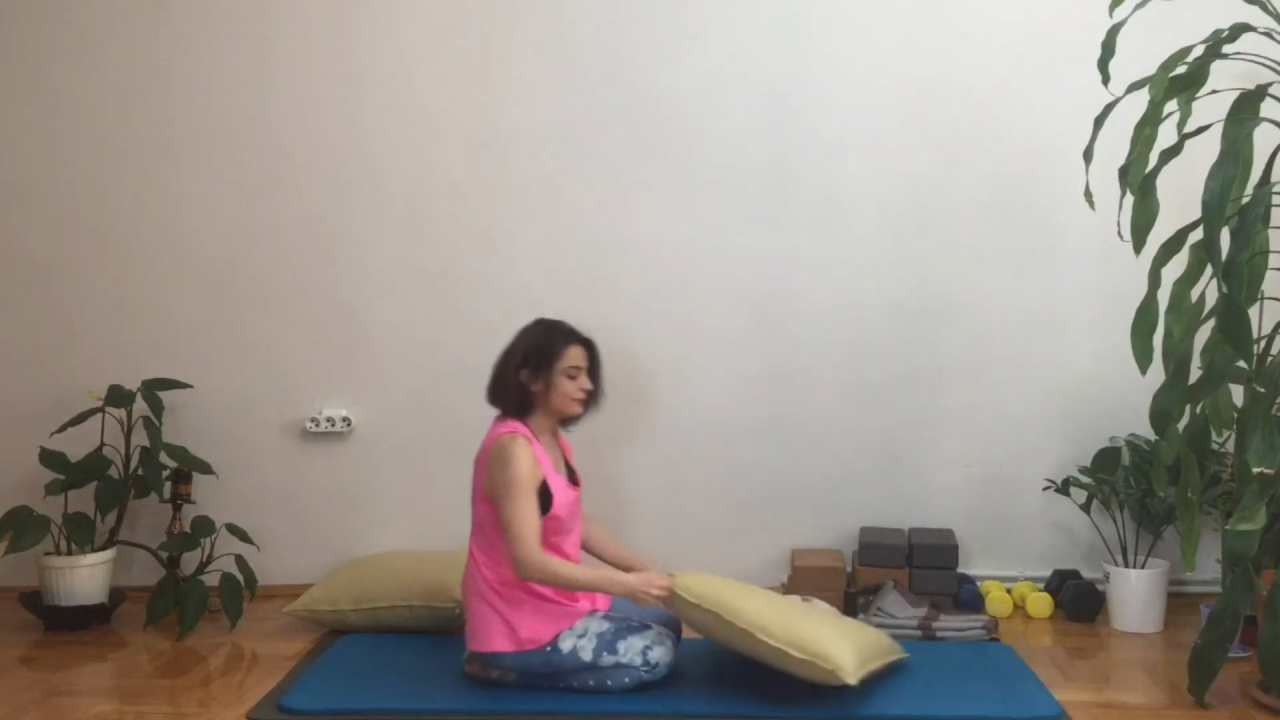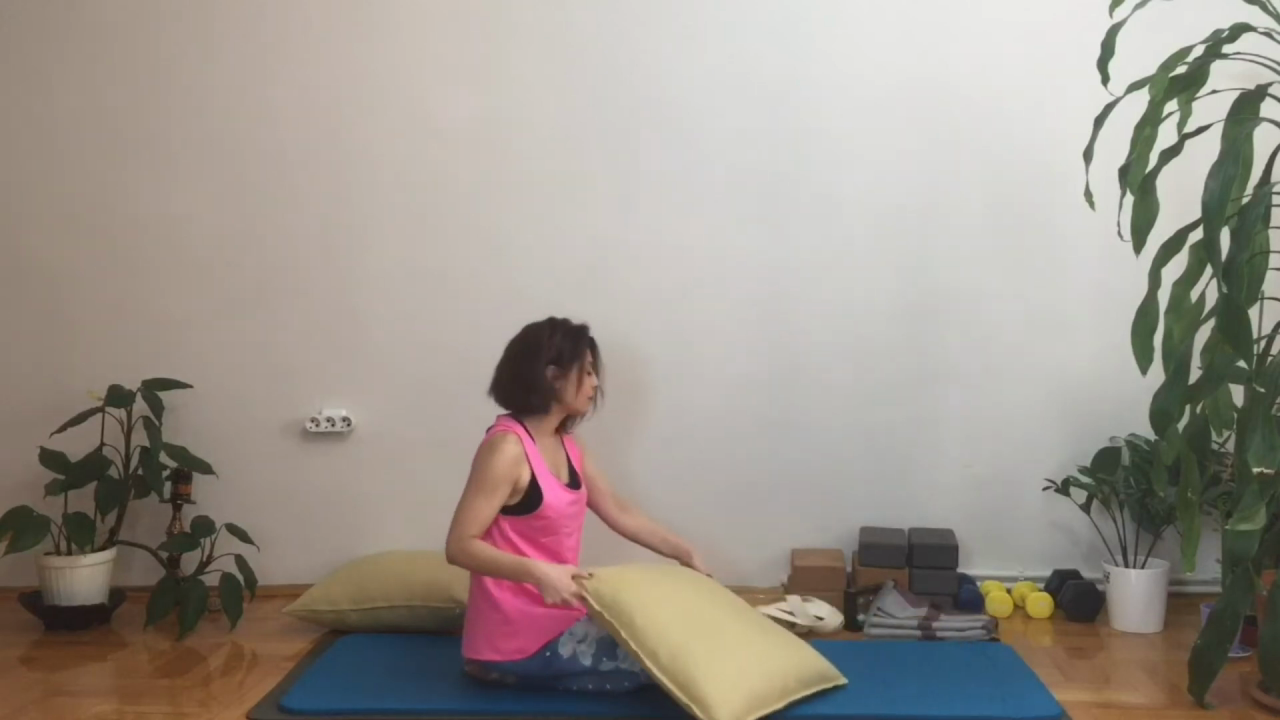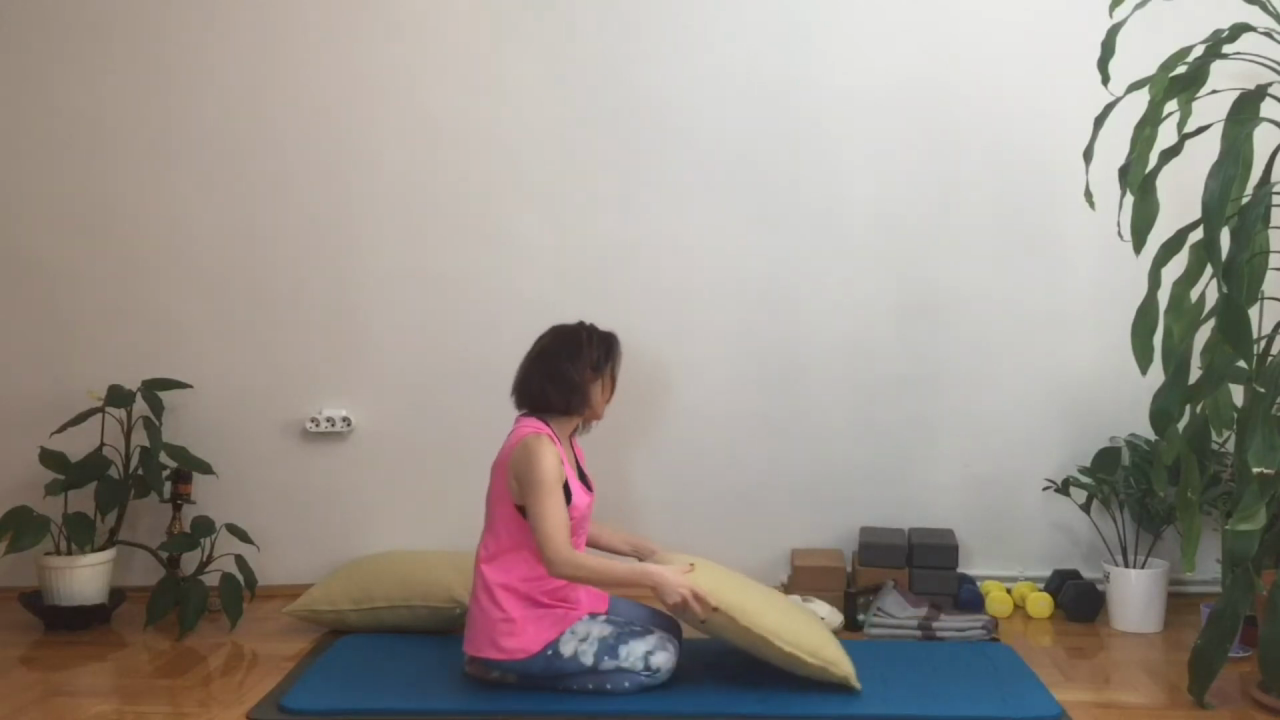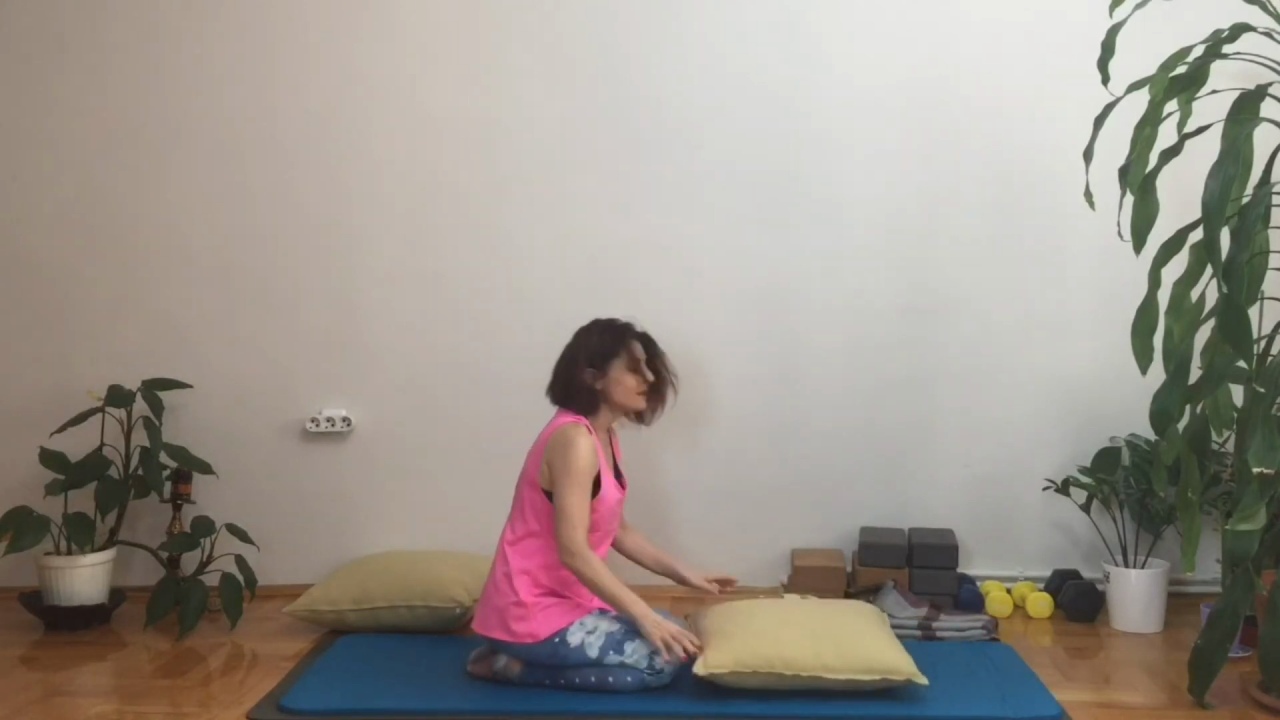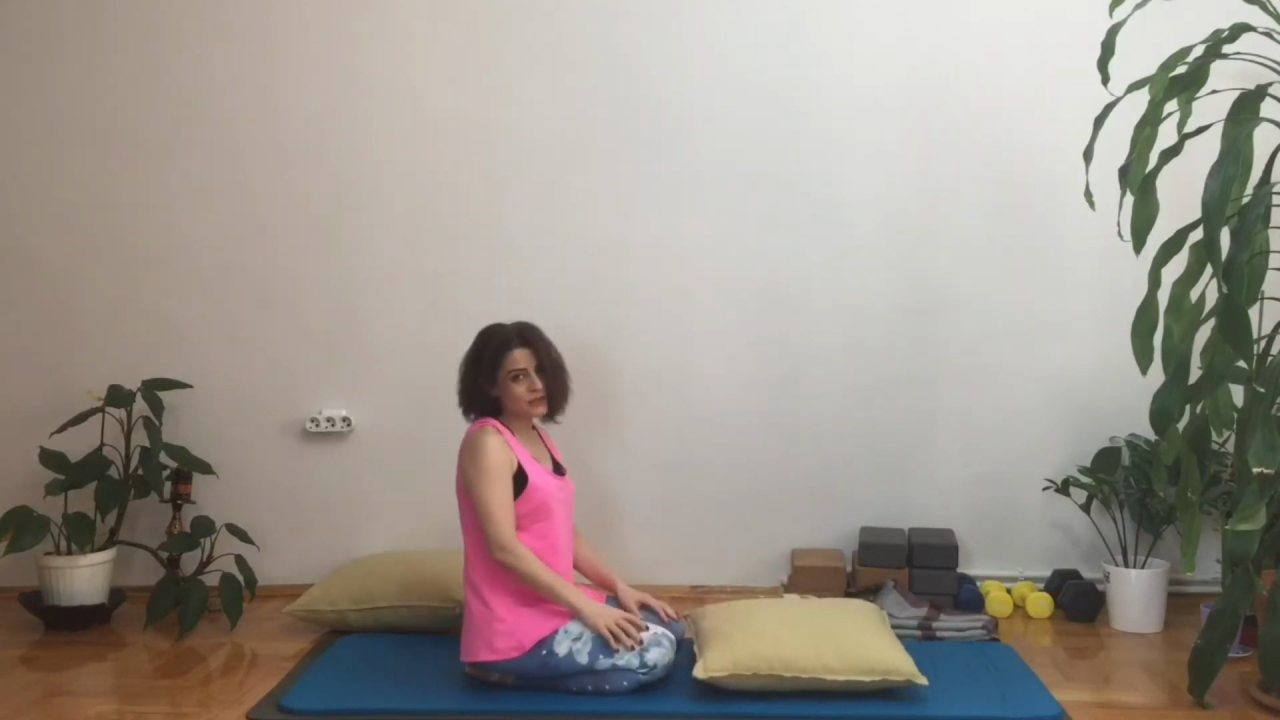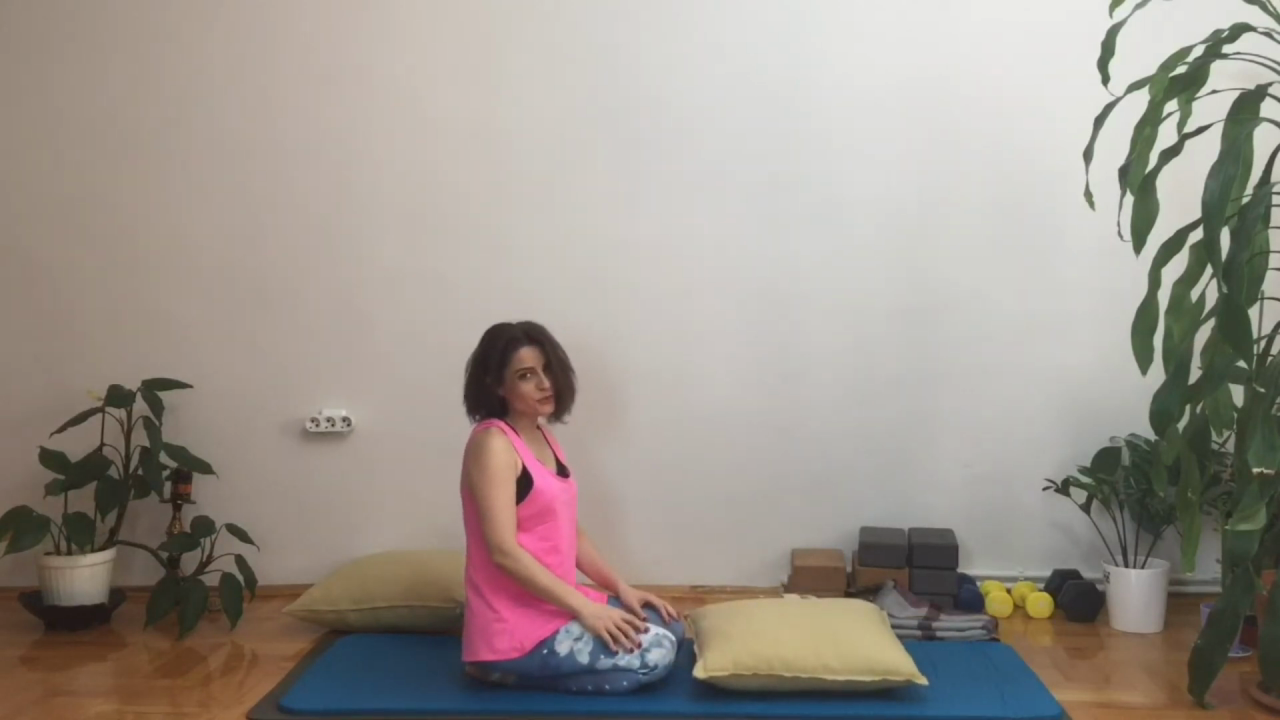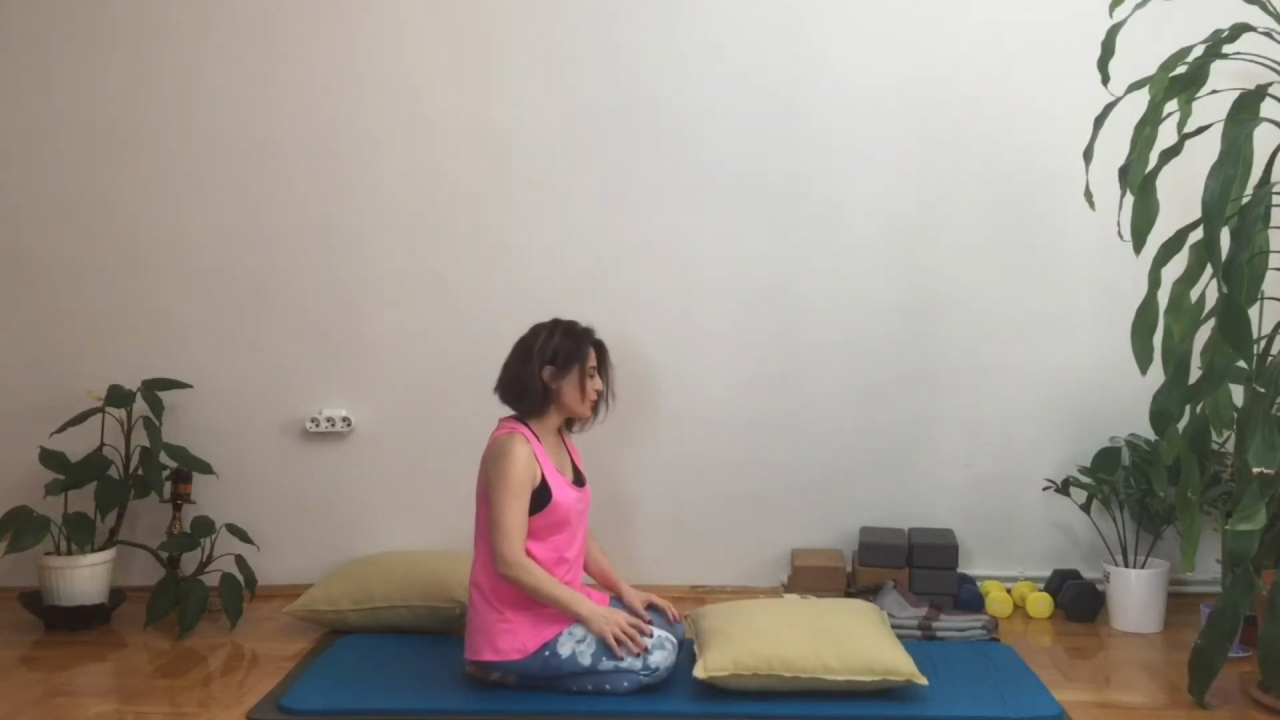
dt=0.7s
person 1, frame 1
left shoulder: (553, 440)
right shoulder: (513, 448)
left elbow: (576, 524)
right elbow: (530, 562)
left wrist: (642, 570)
right wrist: (624, 584)
left hip: (555, 602)
right hip: (515, 626)
left knee: (664, 622)
right knee: (655, 654)
left ankle: (540, 658)
right ankle: (512, 667)
person 1, frame 2
left shoulder: (566, 444)
right shoulder: (506, 447)
left elbow: (619, 512)
right elbow: (460, 545)
left wrist: (684, 553)
right wrist: (538, 573)
left hip: (557, 609)
right hip: (514, 631)
left ankle: (540, 667)
right ankle: (512, 670)
person 1, frame 3
left shoulder: (558, 440)
right shoulder: (536, 447)
right elbow: (559, 559)
left wrist: (645, 550)
right wrist: (653, 576)
left hip: (554, 601)
right hip: (518, 626)
left knee: (664, 630)
right knee: (656, 657)
left ankle: (526, 663)
right ankle: (513, 668)
person 1, frame 4
left shoulder: (604, 436)
right shoulder: (574, 438)
left elbow: (618, 530)
right elbow: (574, 551)
left wrist: (684, 573)
right wrist: (646, 618)
left hip: (567, 596)
right hip: (531, 610)
left knee: (672, 636)
right knee: (659, 659)
left ankle: (525, 655)
right ankle: (513, 664)
person 1, frame 5
left shoulder: (538, 437)
right shoulder: (487, 441)
right elbow: (504, 548)
left wrist: (619, 588)
right wrist: (587, 606)
left hip: (552, 605)
right hip: (512, 626)
left knee: (669, 627)
right knee: (652, 654)
left ankle: (533, 663)
right ankle: (509, 669)
person 1, frame 6
left shoulder: (542, 436)
right shoulder: (493, 443)
right elbow: (504, 551)
left wrist: (620, 587)
right wrist: (586, 608)
left hip: (552, 605)
right hip: (513, 629)
left knee: (668, 626)
right knee: (653, 653)
left ankle: (532, 665)
right ankle: (509, 669)
person 1, frame 7
left shoulder: (560, 438)
right shoulder: (514, 447)
right elbow: (510, 562)
left wrist: (623, 591)
right wrist: (591, 614)
left hip: (556, 608)
right hip: (515, 631)
left knee: (669, 626)
right knee: (654, 655)
left ankle: (541, 667)
right ankle: (510, 670)
